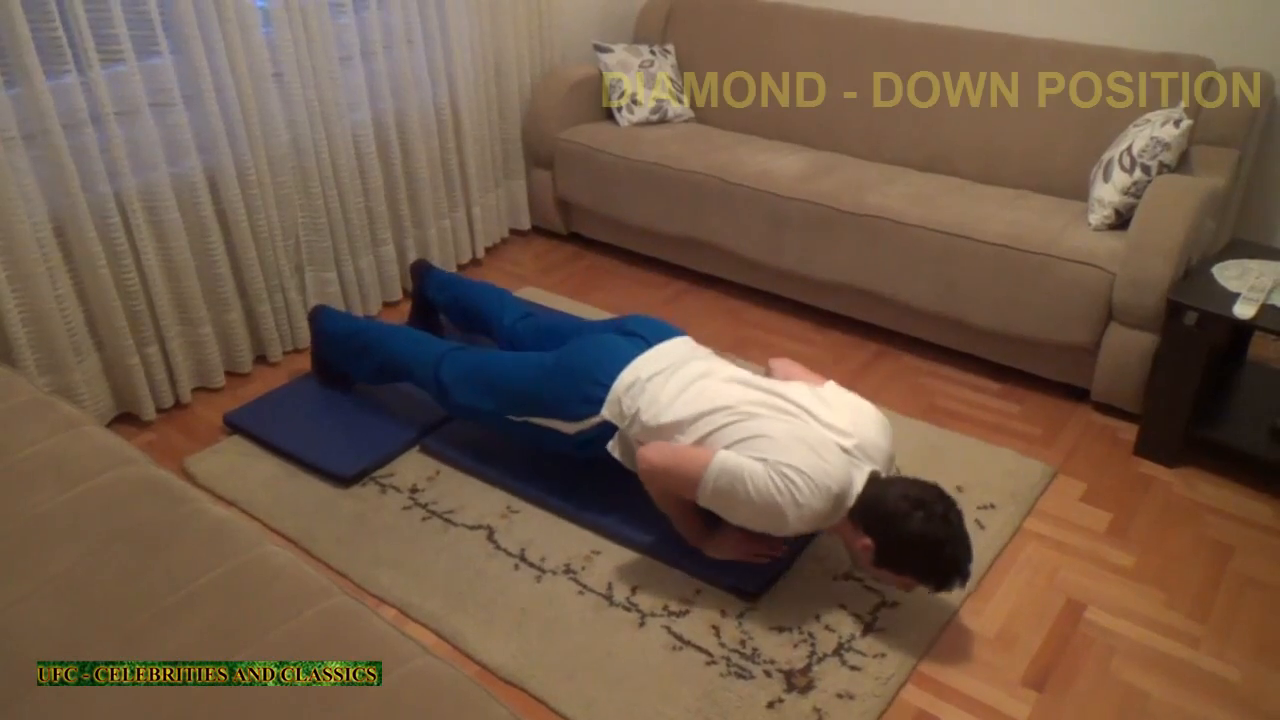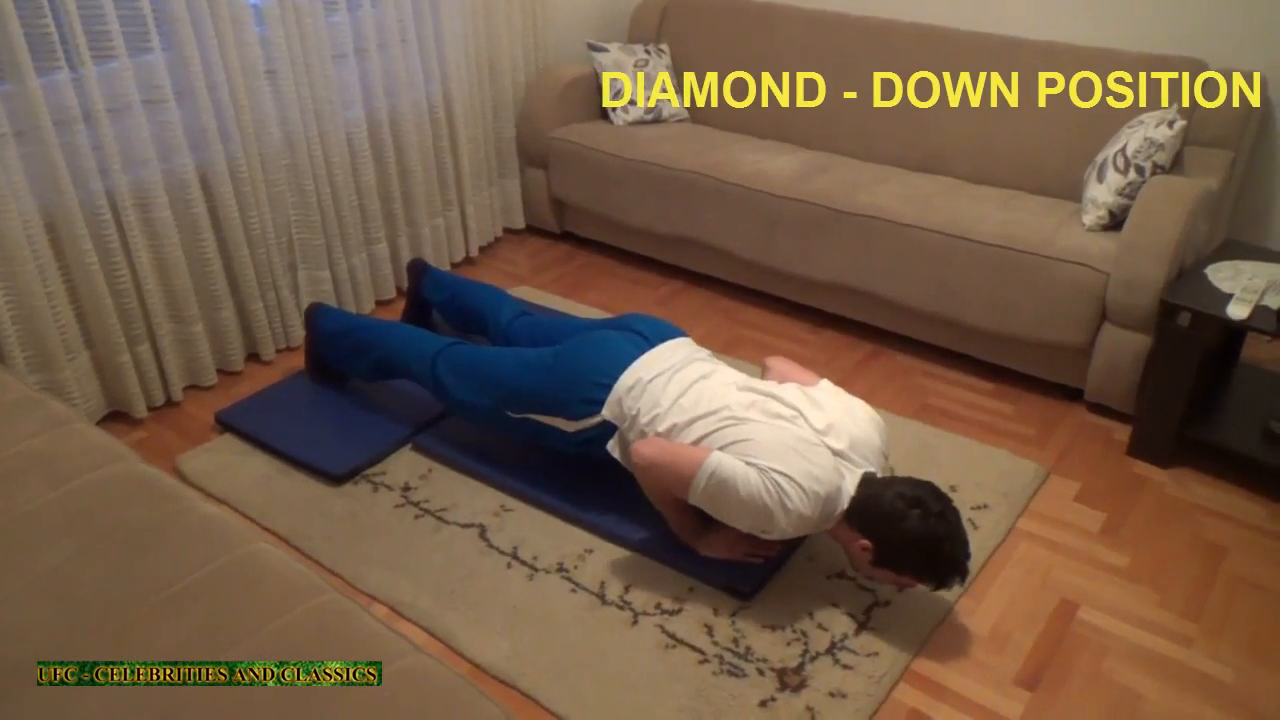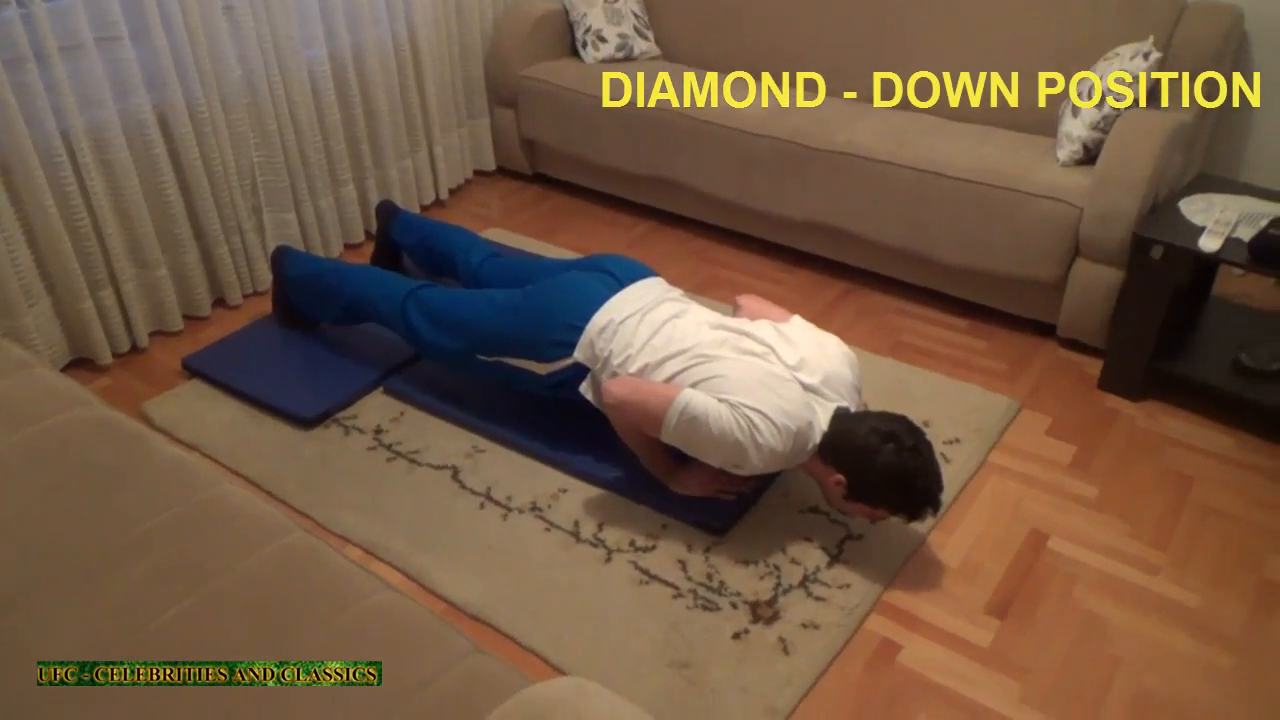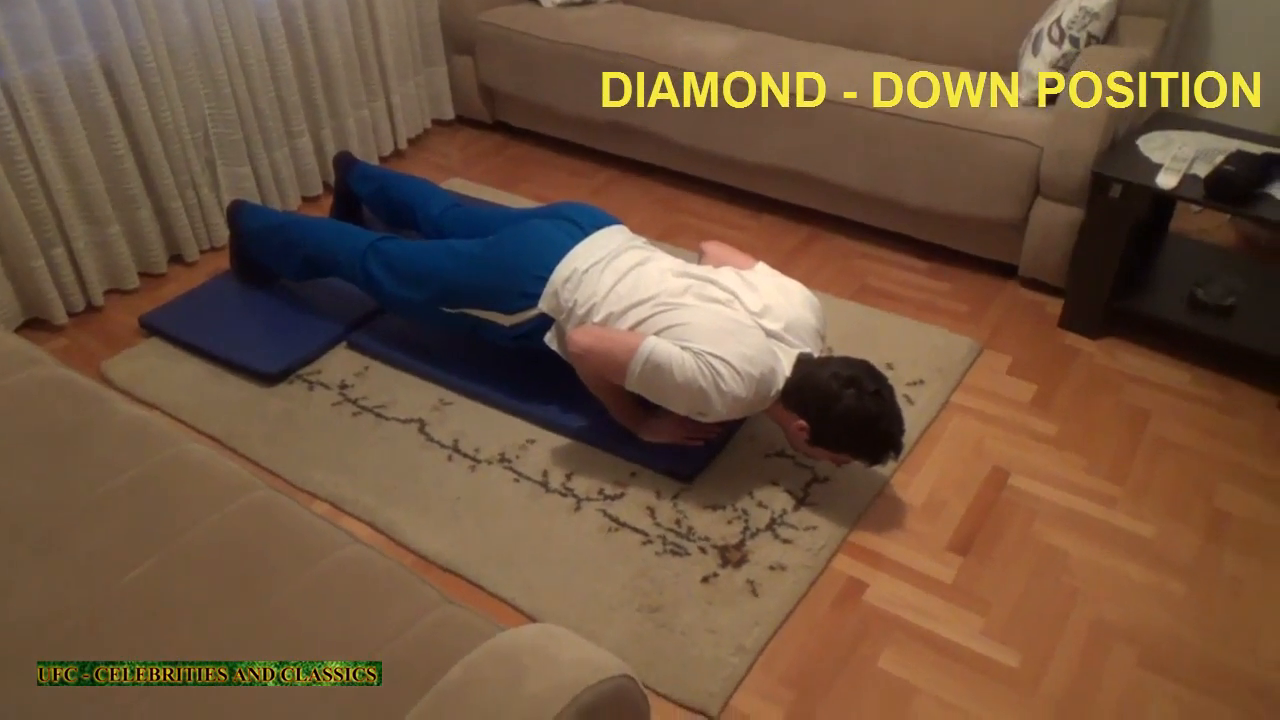
dt=1s
person 1, frame 1
left shoulder: (872, 434)
right shoulder: (792, 498)
left elbow: (783, 363)
right elbow: (655, 464)
right wrist: (706, 540)
left hip: (658, 351)
right hip: (606, 399)
left knee: (524, 330)
right knee: (459, 379)
left ankle: (435, 286)
right ankle: (337, 332)
person 1, frame 2
left shoulder: (867, 430)
right shoulder: (785, 501)
left elbow: (778, 363)
right elbow: (649, 457)
right wrist: (701, 538)
left hip: (656, 348)
right hip: (602, 395)
left knee: (519, 328)
right knee: (456, 372)
left ankle: (430, 284)
right ankle: (333, 330)
person 1, frame 3
left shoulder: (840, 366)
right shoulder: (759, 437)
left elbow: (748, 301)
right elbow: (621, 397)
right wrist: (674, 477)
left hip: (629, 289)
right hip: (576, 336)
left knee: (489, 270)
right knee: (427, 317)
left ankle: (400, 227)
right ankle: (299, 275)
person 1, frame 4
left shoulder: (804, 312)
right shoulder: (723, 385)
left elbow: (714, 248)
right elbow: (585, 345)
right wrist: (641, 424)
left hip: (592, 237)
right hip: (541, 283)
left knee: (450, 219)
right knee: (389, 269)
left ankle: (358, 178)
right ankle: (257, 229)
